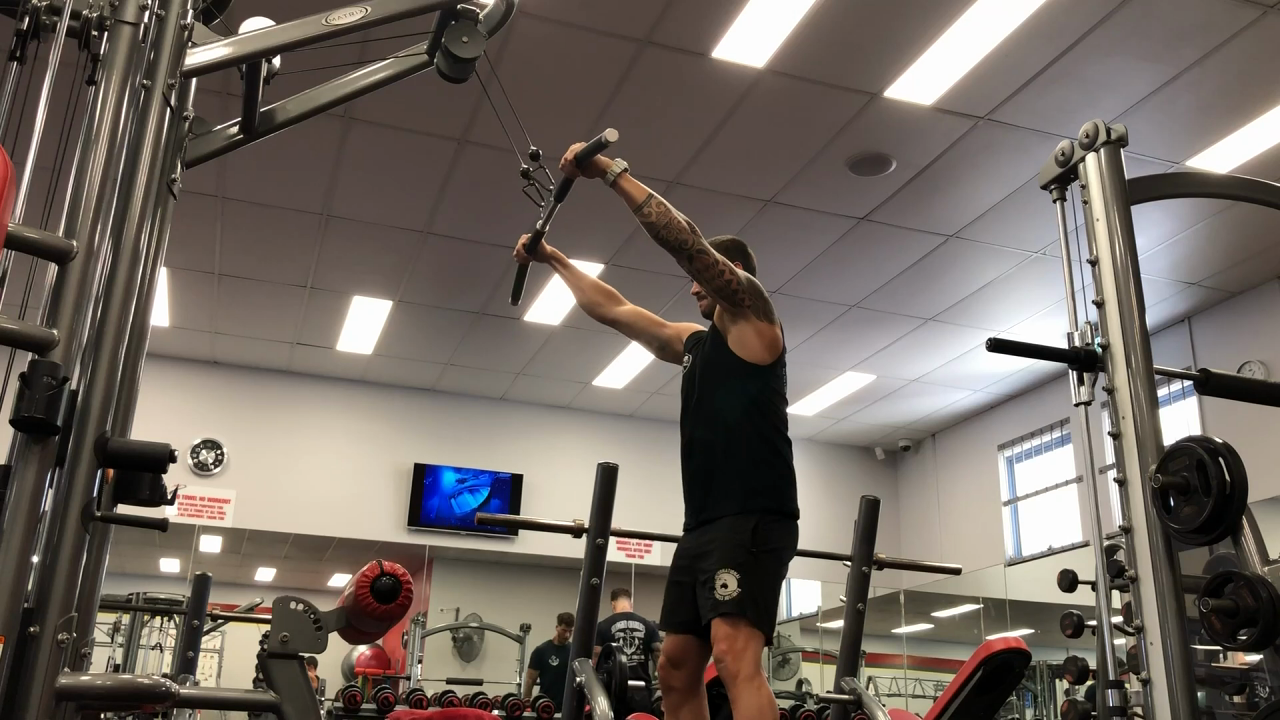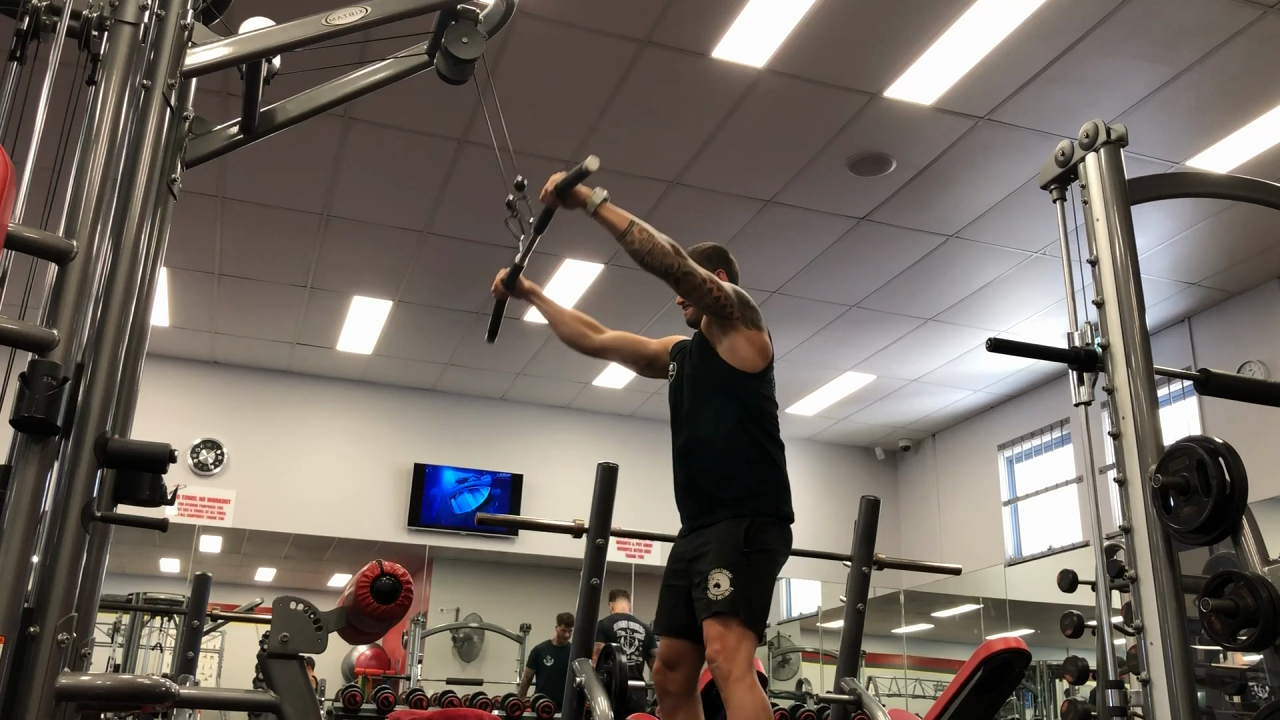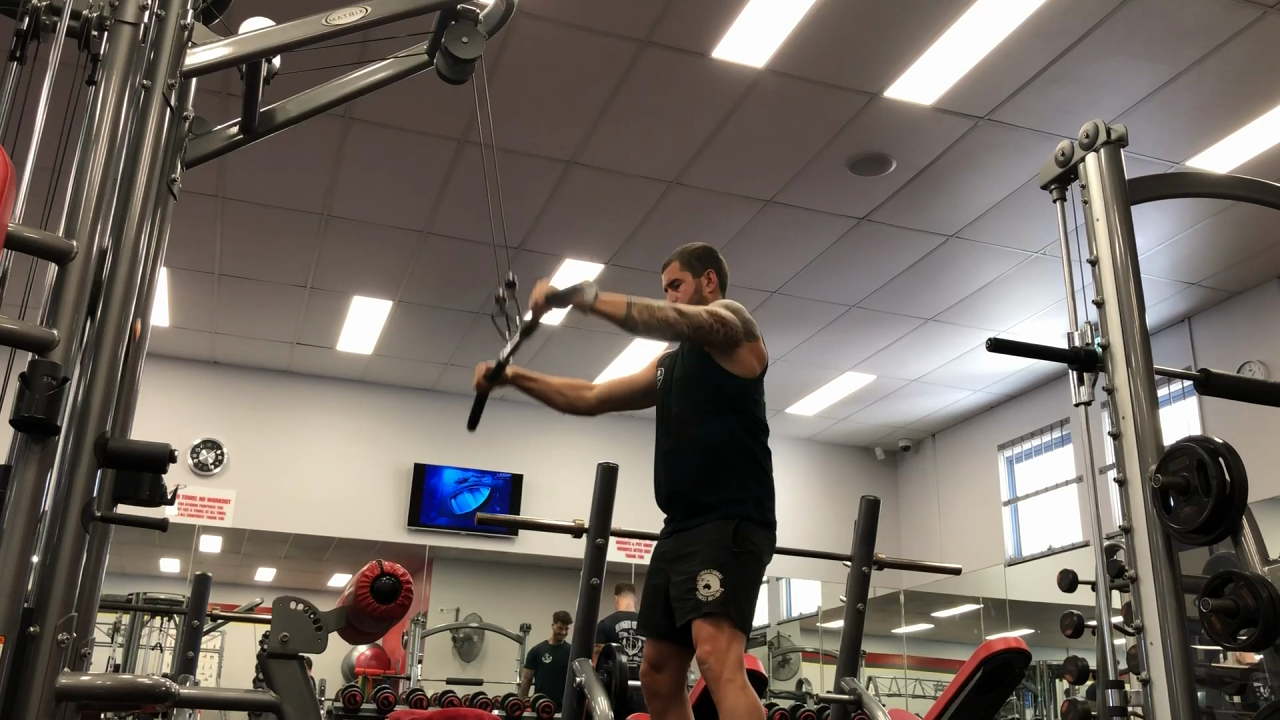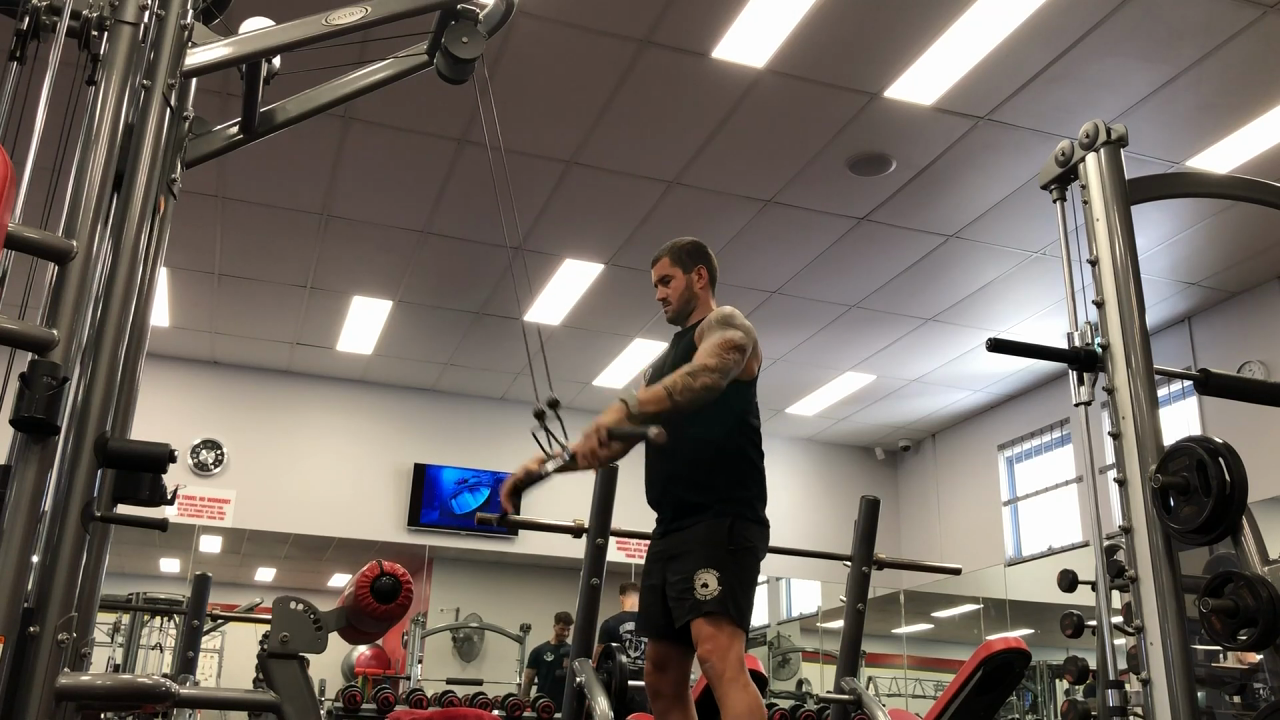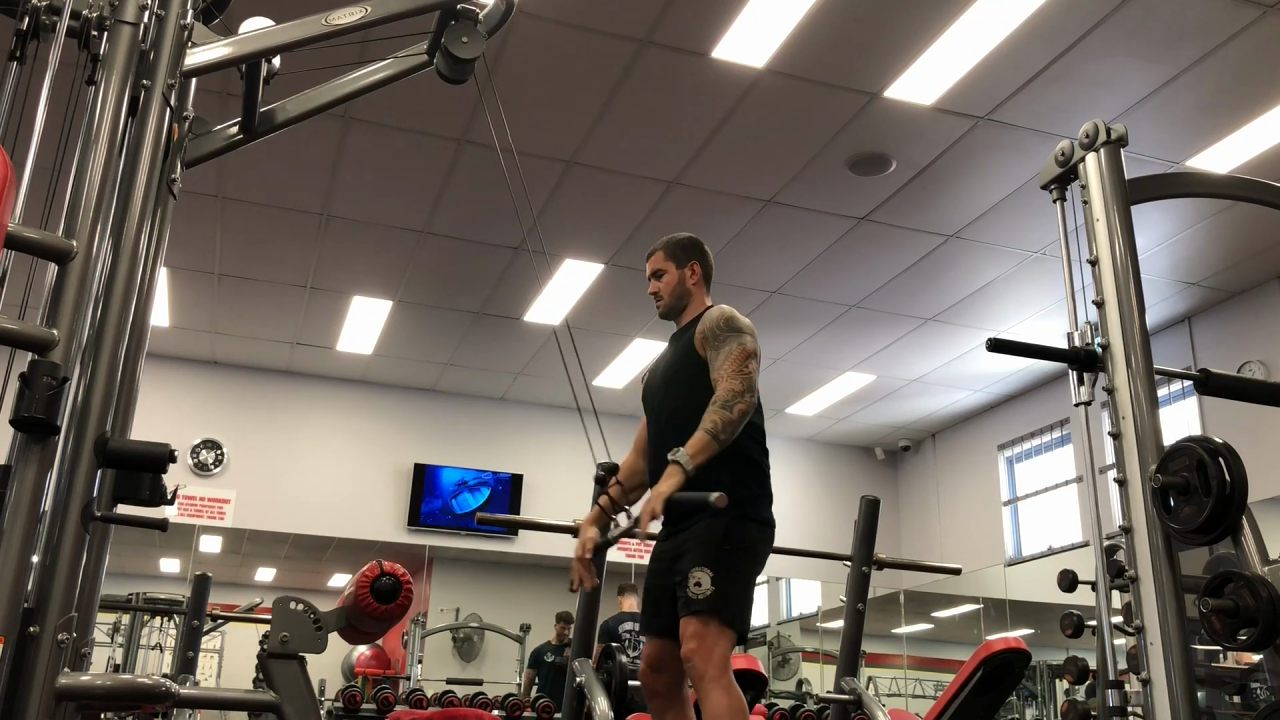
dt=0.3s
person 1, frame 1
left shoulder: (752, 316)
right shoulder: (694, 343)
left elbow: (686, 242)
right elbow: (613, 310)
left wrist: (611, 171)
right wrist: (556, 260)
left hip: (751, 520)
right hip: (703, 525)
left knee: (735, 657)
right knee: (677, 669)
person 1, frame 2
left shoulder: (739, 320)
right shoulder: (680, 353)
left elbow: (668, 260)
right elbow: (599, 340)
left wrist: (590, 200)
right wrist: (532, 295)
left hip: (747, 522)
right hip: (698, 529)
left knee: (727, 657)
right knee: (672, 673)
person 1, frame 3
left shoulder: (732, 323)
right shoulder: (669, 366)
left elbow: (672, 319)
right elbow: (591, 398)
left wrist: (580, 294)
right wrist: (515, 376)
left hip: (730, 523)
right hip: (681, 528)
left knee: (718, 658)
right knee: (659, 675)
person 1, frame 4
left shoulder: (726, 325)
right shoulder: (662, 364)
left elbow: (709, 374)
right elbow: (609, 444)
left wrist: (624, 407)
right wrist: (540, 466)
left hip: (723, 521)
right hip: (673, 529)
left knee: (719, 657)
right knee: (663, 677)
person 1, frame 5
left shoulder: (723, 324)
right shoulder: (662, 366)
left elbow: (737, 397)
right elbow: (640, 459)
left wrist: (677, 470)
right wrist: (596, 518)
left hip: (728, 519)
right hip: (679, 527)
left knee: (703, 657)
right knee: (658, 673)
